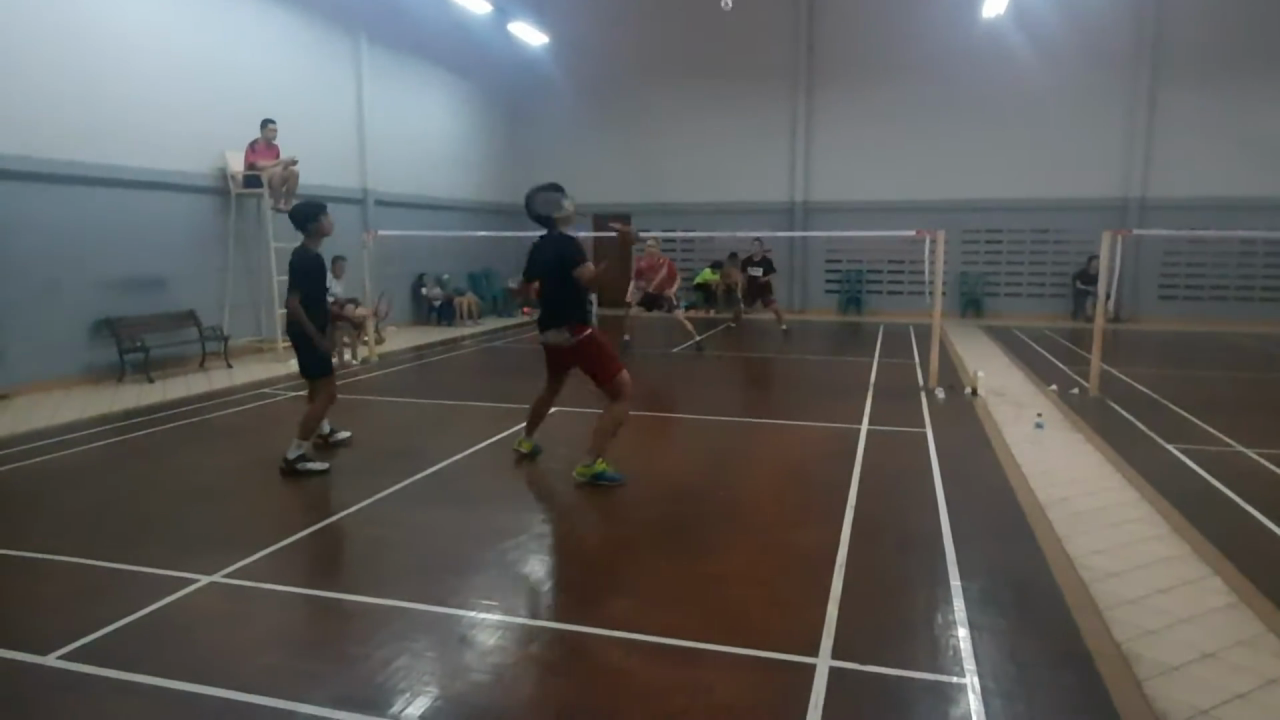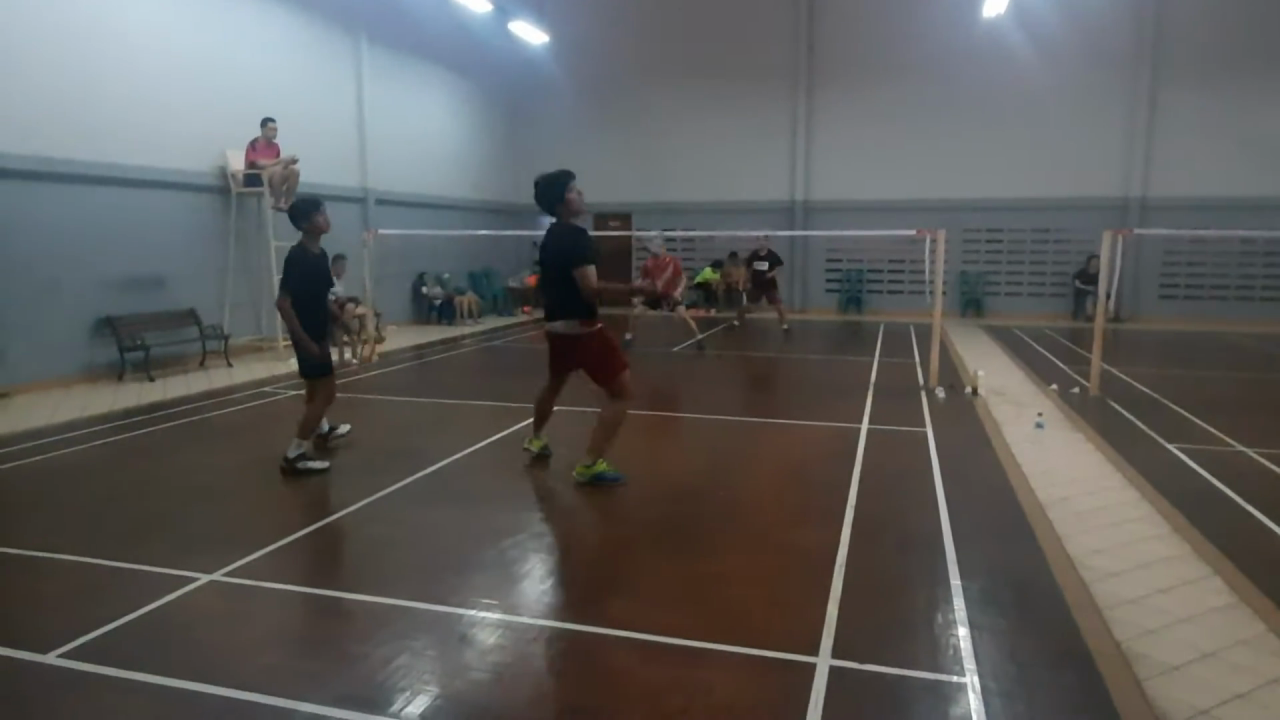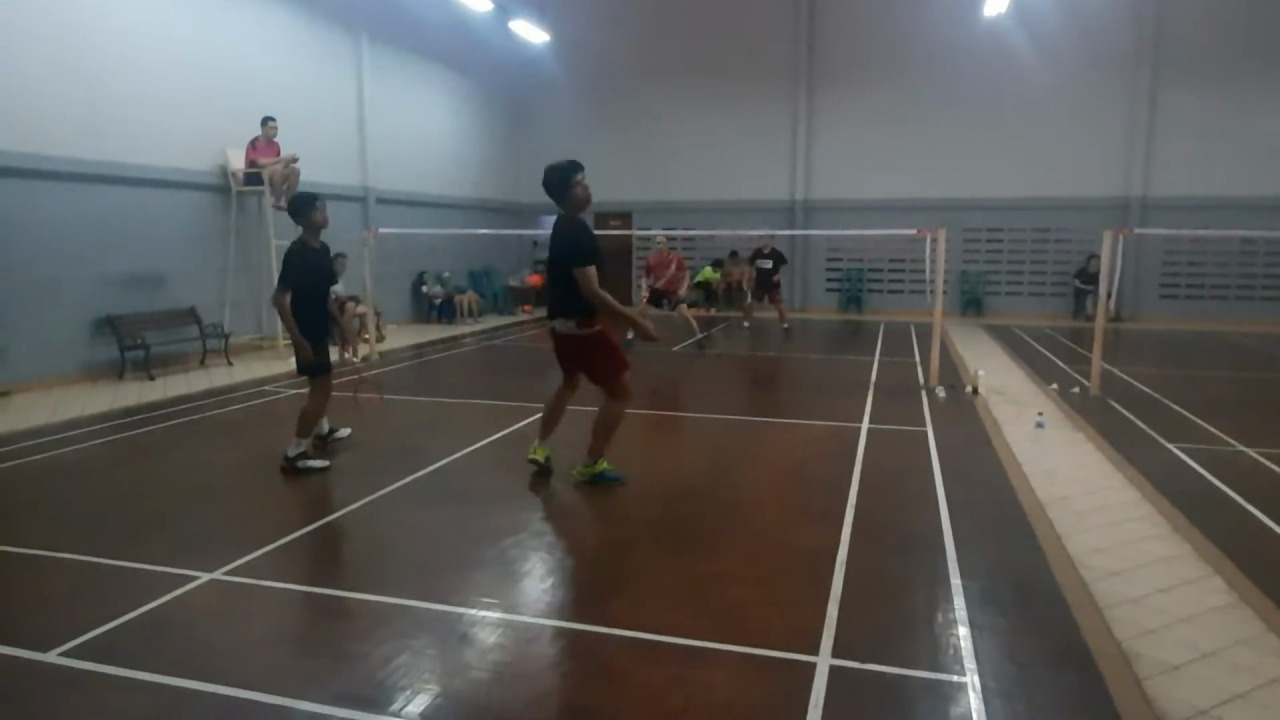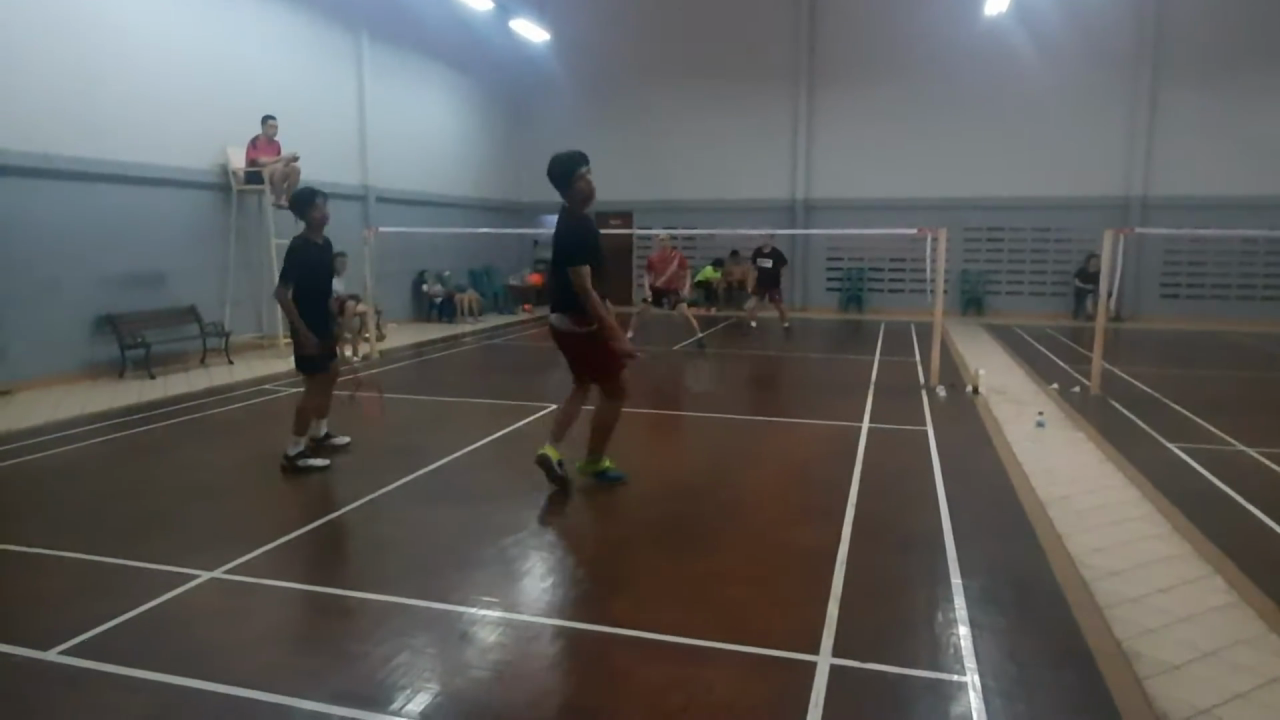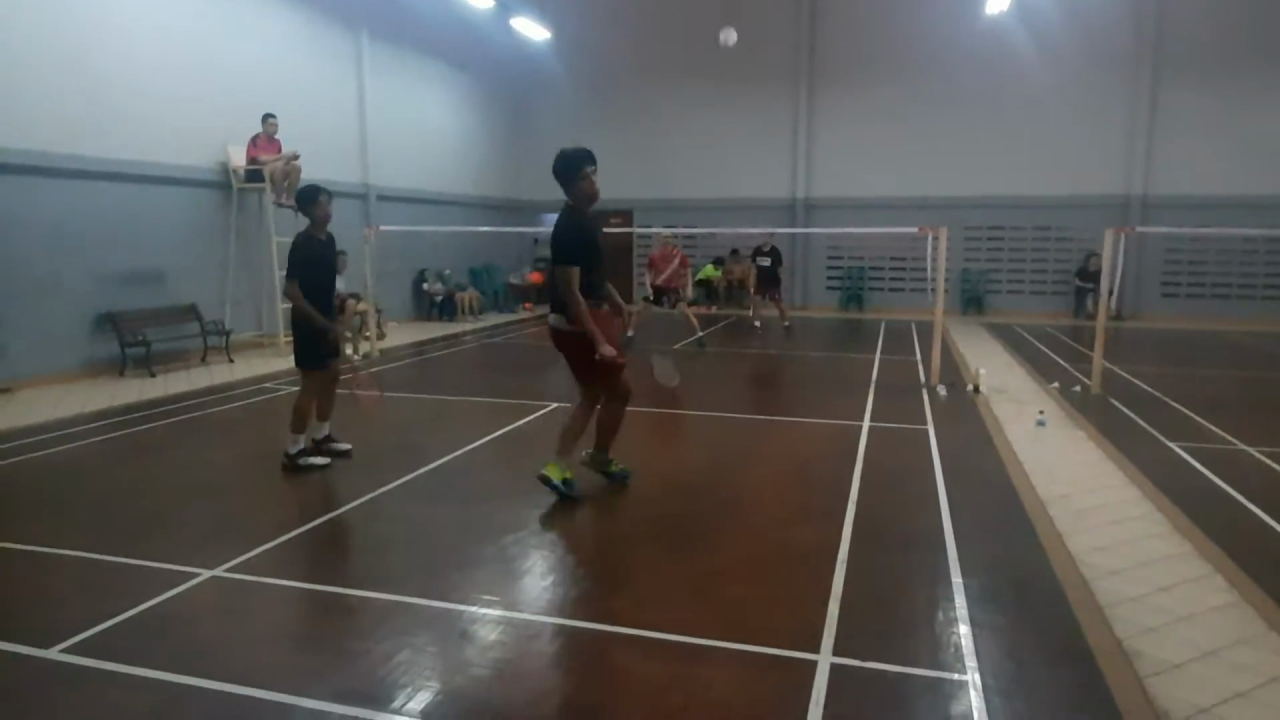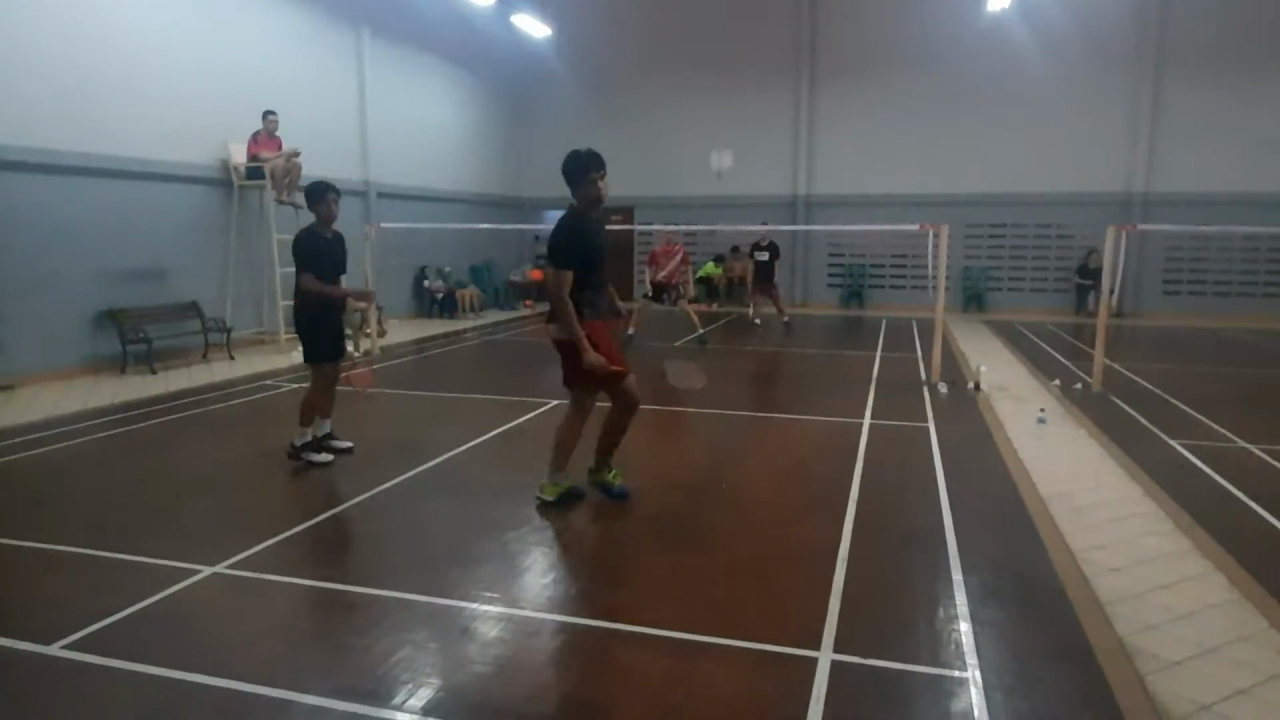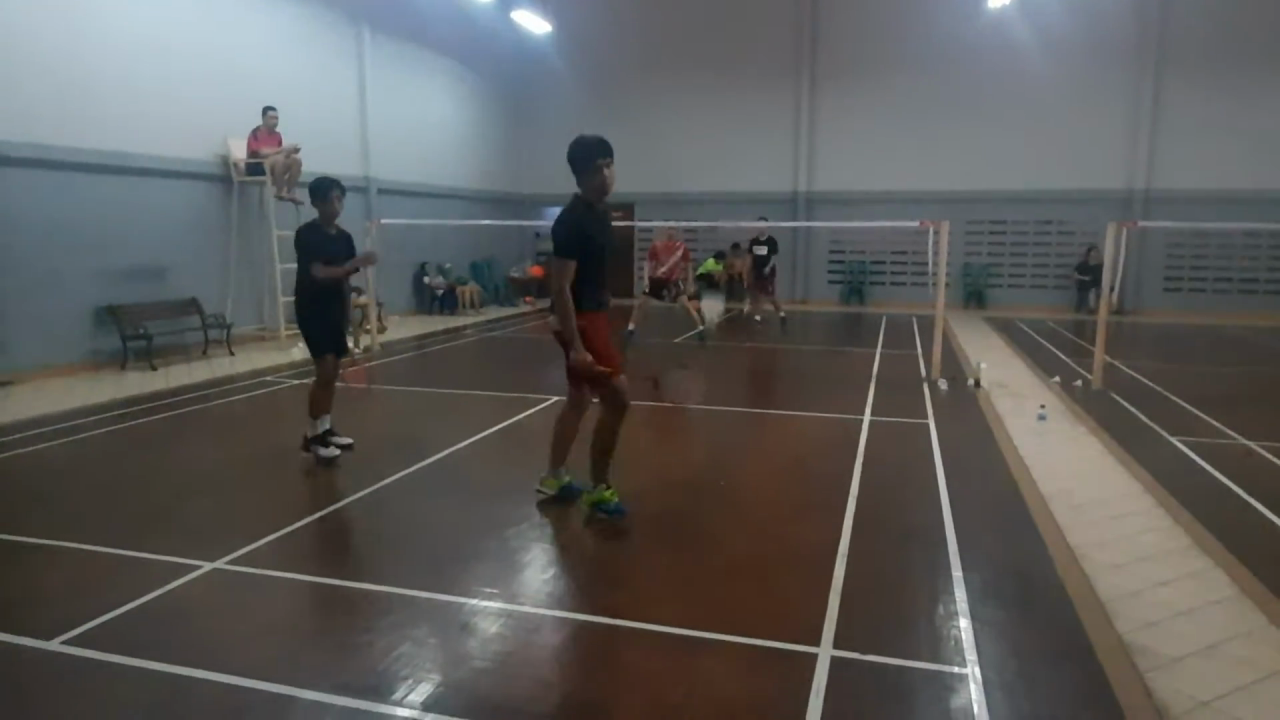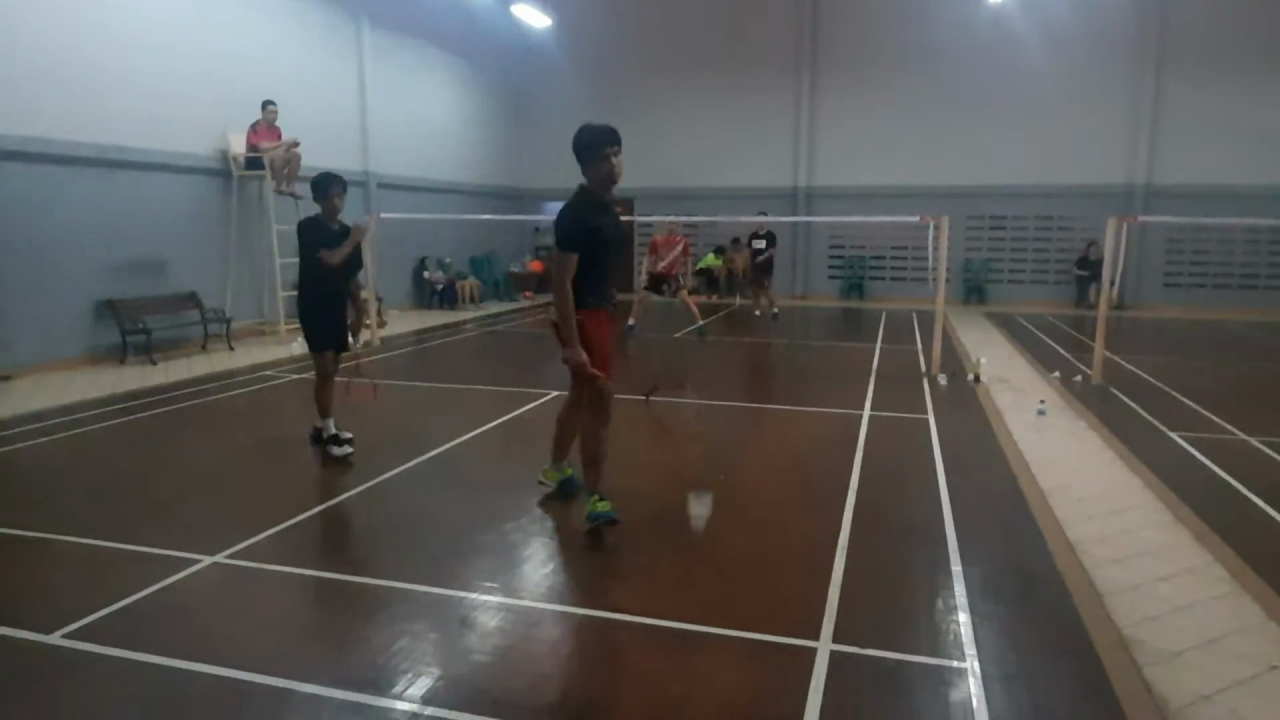
dt=0.1s
person 1, frame 1
left shoulder: (538, 248)
right shoulder: (566, 243)
left elbow: (527, 285)
right elbow: (590, 280)
left hip: (550, 333)
right hip: (574, 333)
left knee: (553, 386)
right knee: (622, 392)
left ankle: (526, 441)
right ankle: (590, 465)
person 1, frame 2
left shoulder: (552, 237)
right shoulder: (576, 236)
left elbow: (544, 283)
right elbow: (591, 289)
right wrist: (631, 287)
left hip: (556, 325)
right hip: (581, 325)
left knee: (555, 383)
right knee: (621, 392)
left ankle: (536, 439)
right ankle: (590, 464)
person 1, frame 3
left shoulder: (564, 228)
right shoulder: (576, 233)
right elbow: (592, 290)
right wrist: (635, 321)
left hip: (561, 322)
right hip: (581, 324)
left knee: (569, 385)
right knee: (619, 392)
left ankle: (540, 447)
right ankle: (592, 465)
person 1, frame 4
left shoulder: (573, 221)
right shoulder: (578, 228)
right elbow: (584, 291)
left wrist: (607, 311)
right wrist: (616, 335)
left hip: (564, 319)
right hip: (579, 321)
left knee: (583, 387)
right knee: (615, 391)
left ankle: (552, 449)
right ankle: (594, 463)
person 1, frame 5
left shoulder: (586, 218)
right shoulder: (570, 227)
right elbow: (570, 292)
left wrist: (615, 299)
right wrist: (598, 342)
left hip: (587, 316)
right hip: (577, 321)
left knee: (591, 396)
right knee: (620, 389)
left ankle: (557, 470)
right ankle: (600, 457)
person 1, frame 6
left shoulder: (594, 221)
right shoulder: (570, 231)
right elbow: (560, 296)
left wrist: (614, 303)
right wrist: (584, 349)
left hip: (591, 321)
right hip: (578, 327)
left knee: (582, 403)
right knee: (628, 397)
left ankle: (554, 484)
right ankle: (601, 469)
person 1, frame 7
left shoulder: (599, 212)
right shoulder: (572, 221)
right elbow: (560, 288)
left wrist: (608, 304)
right wrist: (575, 346)
left hip: (594, 314)
right hip: (579, 319)
left knee: (578, 398)
right knee: (617, 399)
left ankle: (553, 480)
right ankle: (601, 489)
person 1, frame 8
left shoulder: (607, 204)
right shoulder: (576, 213)
right elbow: (561, 281)
right wrist: (571, 343)
left hip: (597, 310)
right hip: (581, 314)
left knee: (583, 395)
right knee: (600, 401)
left ankle: (556, 471)
right ankle: (596, 501)
person 2, frame 1
left shoulder: (314, 256)
right shoulder: (303, 259)
right elbow: (292, 303)
right wrist: (319, 337)
left hip: (314, 333)
right hip: (309, 335)
left knee: (318, 388)
right knee: (327, 393)
left ankle: (324, 431)
right ankle: (294, 457)
person 2, frame 2
left shoulder: (320, 254)
right shoulder: (298, 257)
right elbow: (283, 303)
left wrist: (342, 320)
right wrist: (305, 341)
left hip: (317, 331)
right hip: (308, 334)
left knee: (316, 387)
right knee: (325, 392)
left ankle: (323, 430)
right ankle: (294, 456)
person 2, frame 3
left shoulder: (323, 249)
right shoulder: (297, 253)
right elbow: (279, 298)
left wrist: (339, 322)
right wrist: (297, 339)
left hip: (321, 327)
right hip: (308, 331)
left knee: (322, 382)
right knee: (321, 388)
left ankle: (322, 429)
right ankle: (294, 455)
person 2, frame 4
left shoulder: (325, 244)
right shoulder: (299, 248)
right elbow: (282, 293)
left wrist: (333, 324)
right wrist: (303, 332)
left hip: (322, 324)
right hip: (309, 327)
left knee: (330, 376)
right knee: (316, 386)
left ankle: (320, 434)
right ankle: (294, 453)
person 2, frame 5
left shoulder: (330, 240)
right shoulder: (302, 244)
right elbow: (290, 291)
left wrist: (333, 321)
right wrist: (323, 323)
left hip: (326, 321)
right hip: (310, 324)
left knee: (331, 378)
right knee: (311, 385)
left ankle: (321, 436)
right ankle: (294, 450)
person 2, frame 6
left shoulder: (337, 239)
right shoulder: (305, 239)
right elbow: (307, 284)
right wrist: (350, 294)
left hip: (332, 316)
right hip: (312, 317)
left knee: (332, 376)
right knee: (321, 379)
left ankle: (321, 434)
right ankle: (300, 443)
person 2, frame 7
left shoulder: (344, 237)
right shoulder: (306, 234)
right elbow: (319, 274)
left wrist: (345, 313)
right wrist: (359, 263)
left hip: (335, 312)
right hip: (312, 312)
left knee: (332, 374)
right knee: (325, 372)
left ankle: (325, 430)
right ankle: (312, 435)
person 2, frame 8
left shoulder: (346, 232)
right shoulder: (308, 228)
left elbow: (352, 278)
right elbow: (332, 260)
left wrist: (358, 313)
right wrist: (355, 240)
left hip: (337, 308)
right hip: (313, 308)
left knee: (331, 369)
right knee: (325, 369)
left ankle: (324, 427)
right ankle: (329, 433)
